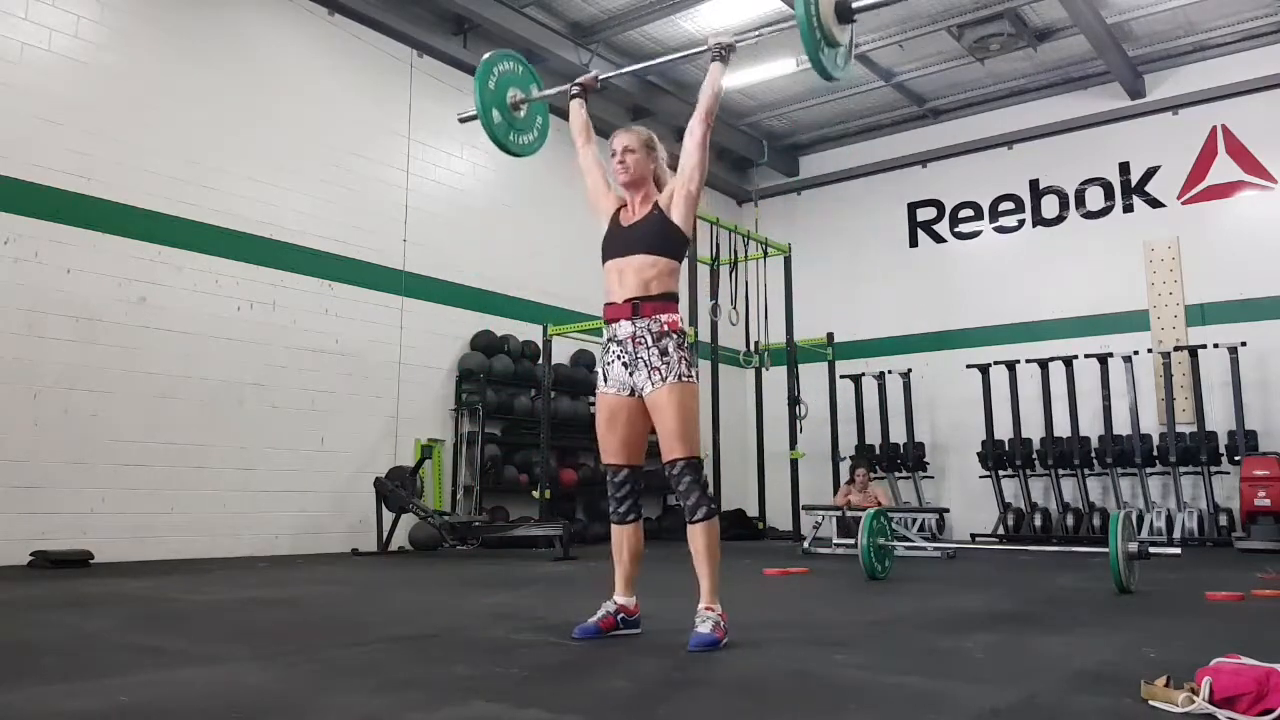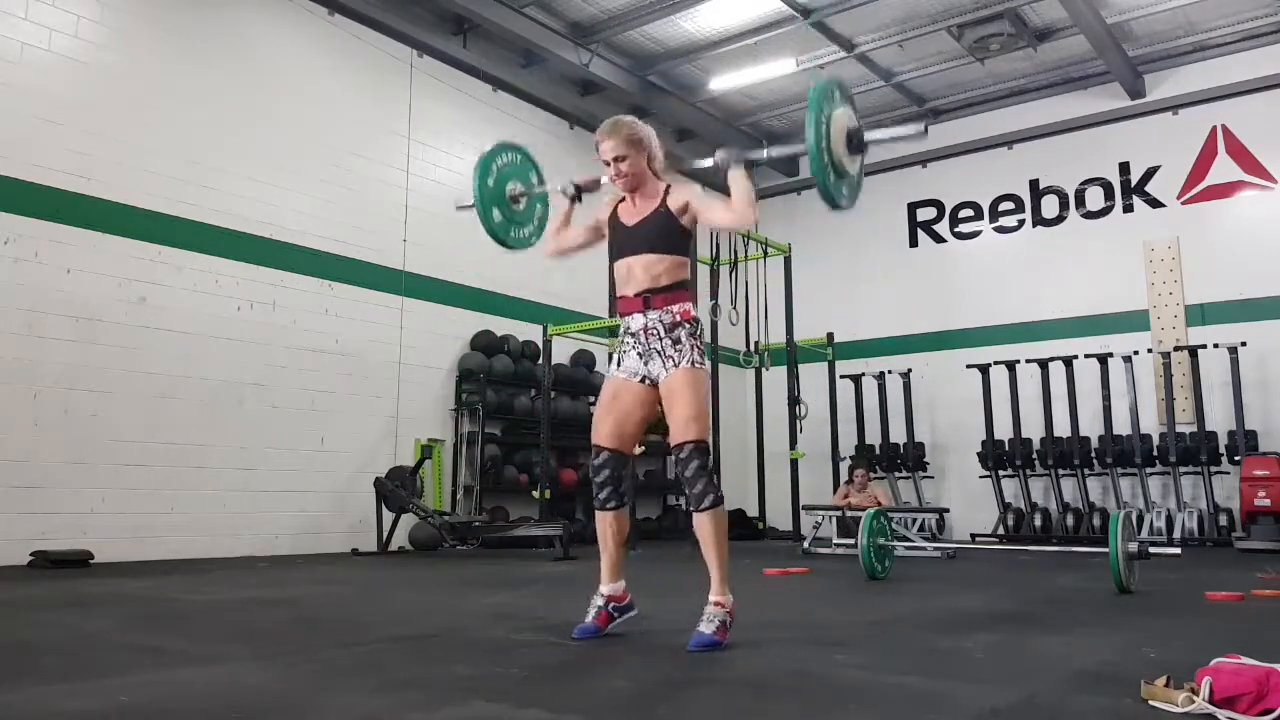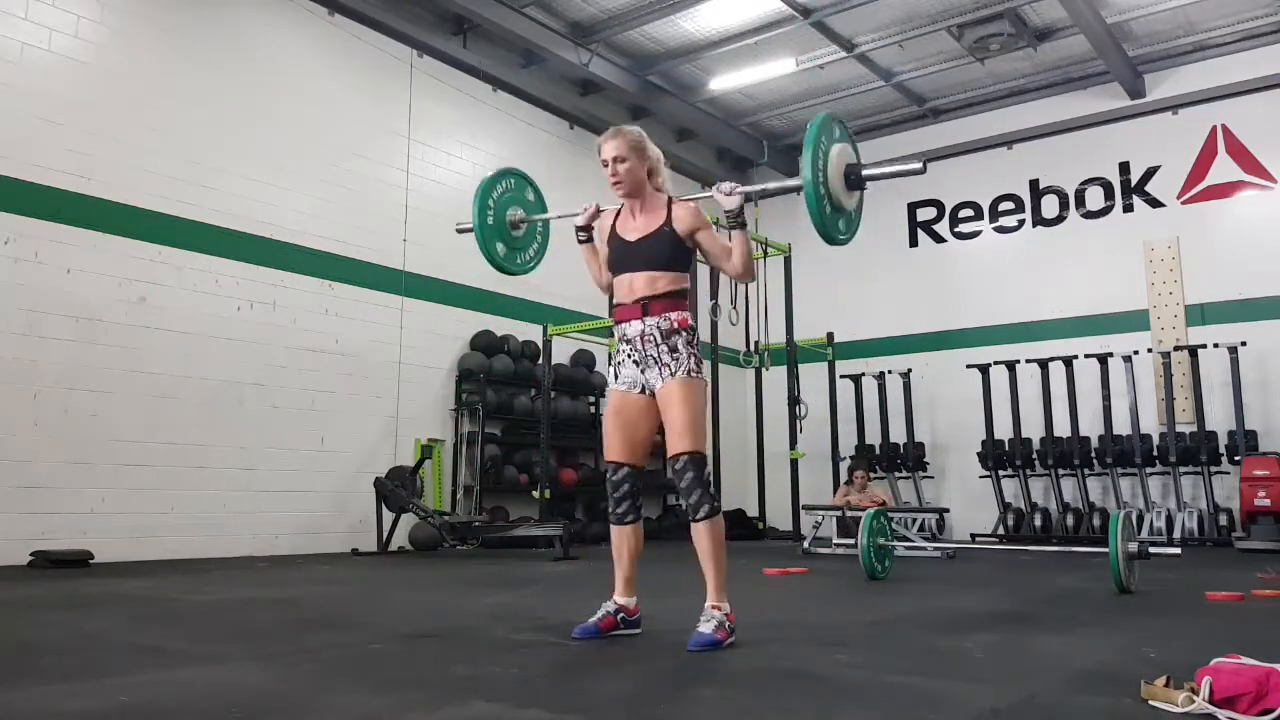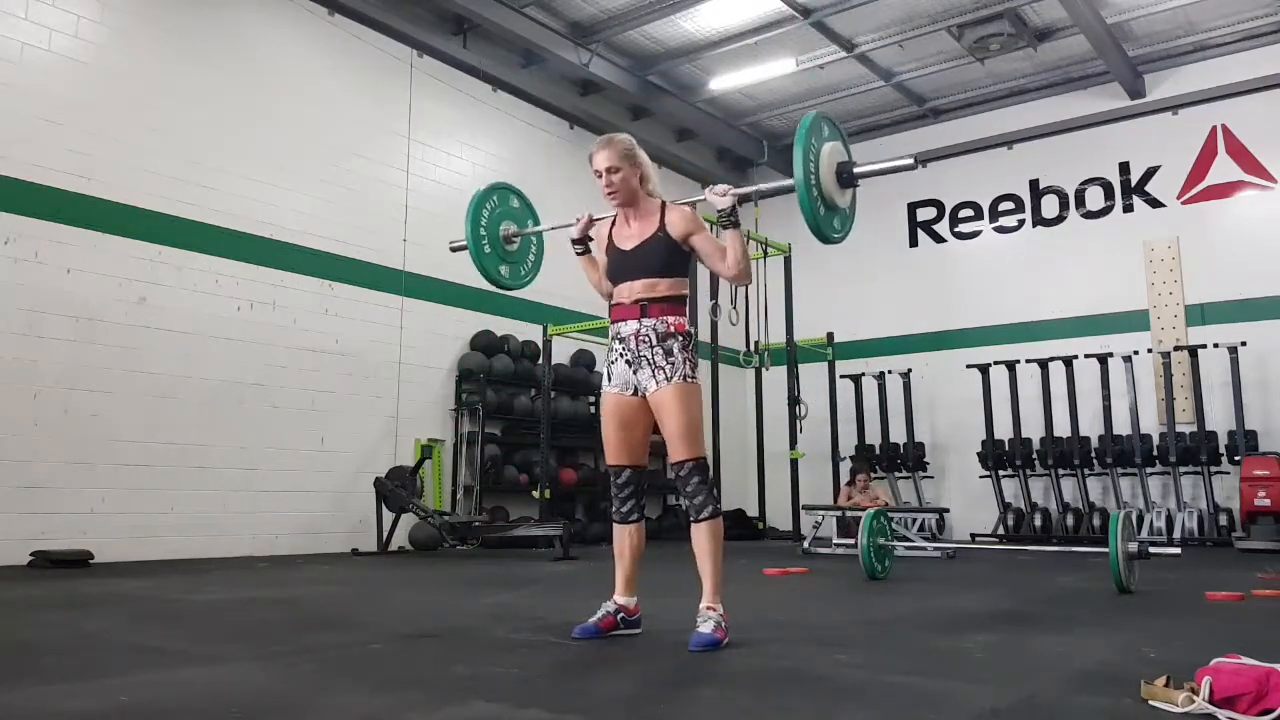
dt=0.4s
person 1, frame 1
left shoulder: (675, 200)
right shoulder: (611, 207)
left elbow: (701, 122)
right elbow: (584, 145)
left wrist: (717, 63)
right wrist: (578, 95)
left hip: (661, 342)
right hip: (616, 347)
left knee: (684, 477)
right knee: (619, 483)
left ankle: (710, 610)
right ankle: (623, 603)
person 1, frame 2
left shoulder: (679, 196)
right shoulder: (610, 212)
left elbow: (745, 218)
right elbow: (555, 245)
left wrist: (732, 166)
right wrist: (575, 194)
left hip: (675, 335)
right hip: (631, 341)
left knee: (692, 463)
right knee: (605, 465)
left ankle: (719, 603)
right ankle: (612, 590)
person 1, frame 3
left shoulder: (683, 214)
right shoulder: (610, 226)
left elbow: (742, 270)
left wrist: (734, 215)
right wrist: (584, 233)
left hip: (675, 348)
right hip: (628, 353)
left knee: (688, 474)
right knee: (619, 482)
left ankle: (717, 608)
right ankle: (624, 603)
person 1, frame 4
left shoulder: (678, 217)
right shoulder: (608, 232)
left elbow: (736, 272)
left wrist: (728, 215)
right wrist: (580, 244)
left hip: (667, 346)
right hip: (621, 352)
left knee: (691, 475)
right knee: (623, 483)
left ankle: (712, 610)
right ankle: (624, 603)
